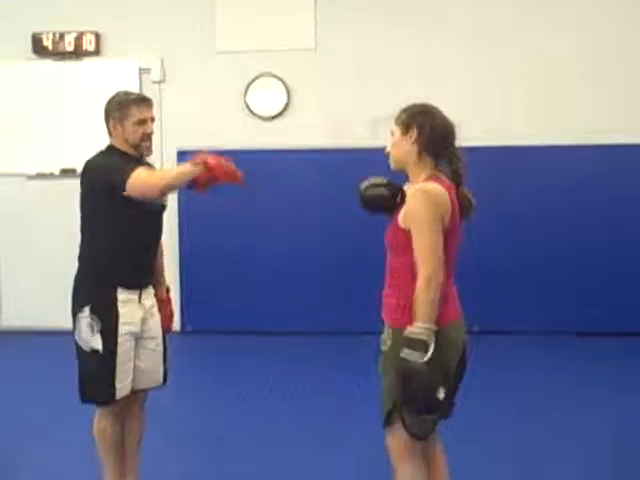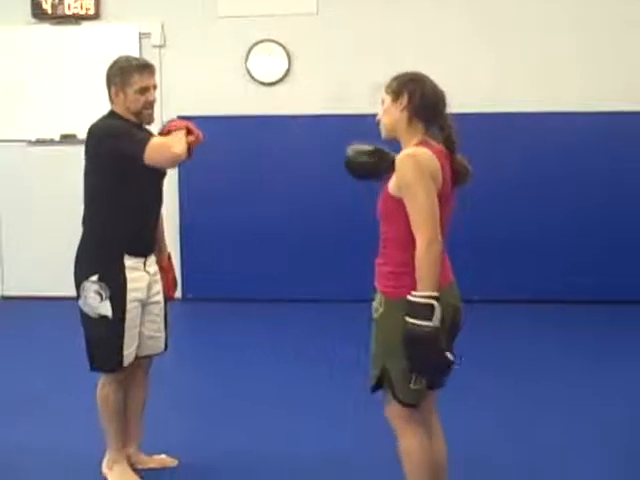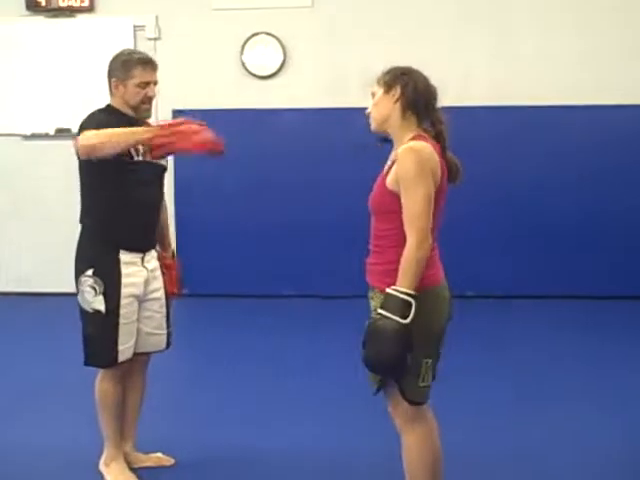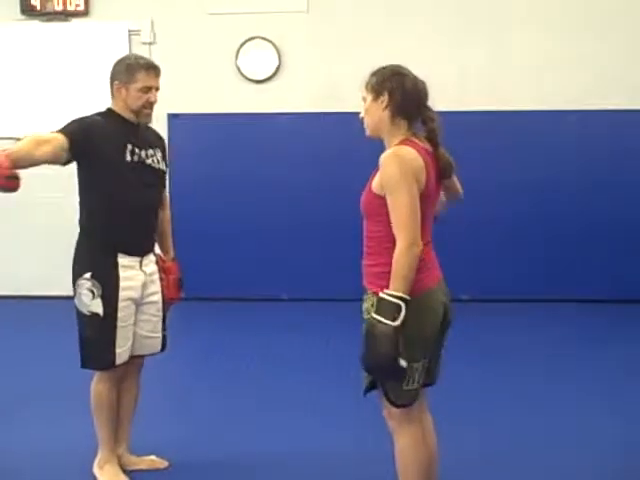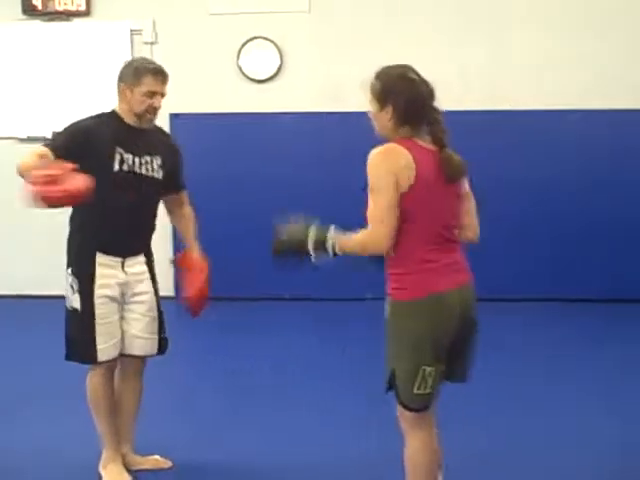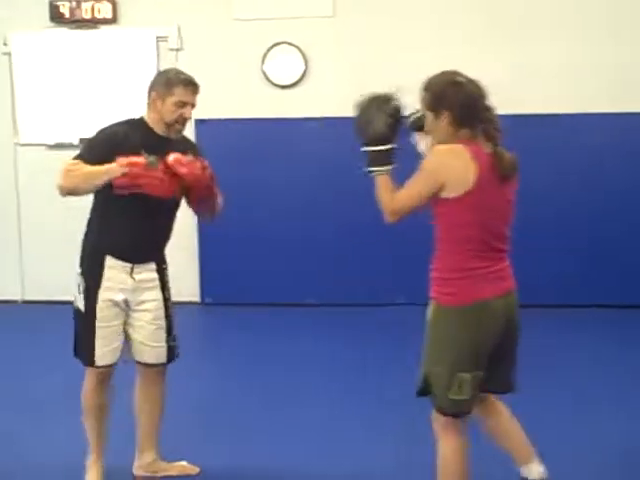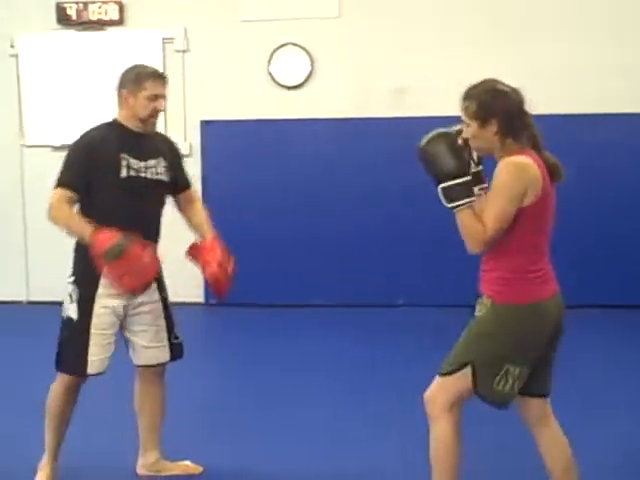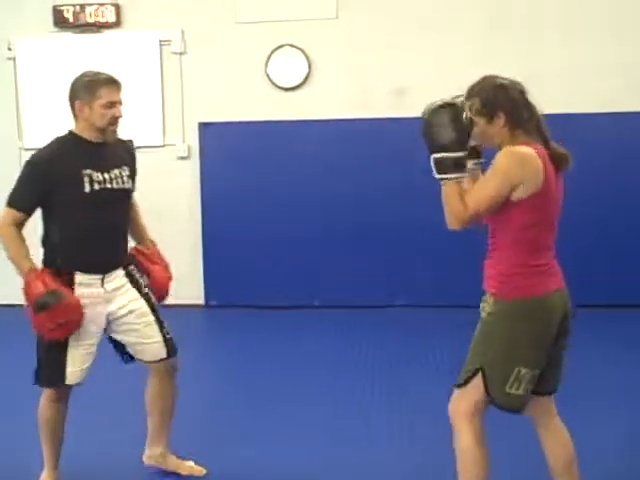
dt=0.3s
person 1, frame 1
left shoulder: (148, 170)
right shoulder: (103, 167)
right elbow: (150, 187)
left wrist: (161, 289)
right wrist: (195, 168)
left hip: (144, 298)
right hip: (106, 302)
left knee: (137, 396)
right knee: (111, 402)
person 1, frame 2
left shoulder: (145, 135)
right shoulder: (108, 133)
right elbow: (172, 154)
left wrist: (163, 255)
right wrist: (180, 133)
left hip: (145, 264)
right hip: (108, 267)
left knee: (141, 362)
right knee: (115, 368)
person 1, frame 3
left shoulder: (161, 133)
right shoulder: (101, 123)
right elbow: (86, 145)
left wrist: (167, 251)
right wrist: (149, 133)
left hip: (148, 260)
right hip: (108, 262)
left knee: (142, 357)
right knee: (114, 364)
person 1, frame 4
left shoulder: (155, 140)
right shoulder: (89, 129)
right elbow: (48, 145)
left wrist: (169, 257)
left hip: (145, 265)
right hip: (102, 266)
left knee: (134, 363)
right knee: (108, 365)
person 1, frame 5
left shoulder: (164, 145)
right shoulder: (90, 132)
left elbow: (177, 204)
right elbow: (28, 163)
left wrist: (193, 255)
right wrist: (47, 171)
left hip: (137, 263)
right hip: (93, 263)
left knee: (136, 359)
right knee: (100, 361)
person 1, frame 6
left shoulder: (187, 151)
right shoulder: (116, 137)
left elbow: (211, 207)
right elbow: (66, 181)
left wrist: (203, 186)
right wrist: (118, 170)
left hip: (151, 271)
right hip: (106, 267)
left knee: (154, 366)
right knee: (99, 368)
person 1, frame 7
left shoulder: (165, 148)
right shoulder: (93, 145)
left elbow: (188, 200)
right elbow: (58, 208)
left wrist: (211, 244)
right wrist: (101, 241)
left hip: (146, 273)
right hip: (101, 276)
left knee: (153, 367)
right knee: (73, 374)
person 1, frame 8
left shoulder: (123, 153)
right shoulder: (49, 161)
left wrist: (149, 250)
right wrist: (34, 281)
left hip: (121, 279)
right hip: (70, 287)
left knee: (164, 362)
right knee: (57, 387)
person 2, frame 1
left shoulder: (424, 194)
right shoulder: (438, 188)
left elbow: (430, 276)
left wrist: (418, 348)
right wrist: (399, 202)
left hip: (417, 331)
right hip: (439, 327)
left knee: (403, 447)
right knee: (422, 440)
person 2, frame 2
left shoulder: (413, 160)
right shoulder: (432, 154)
left elbow: (429, 241)
left wrist: (423, 316)
right wrist: (388, 166)
left hip: (408, 301)
right hip: (426, 296)
left knee: (403, 415)
right knee: (422, 411)
person 2, frame 3
left shoulder: (412, 155)
right shoulder: (415, 149)
left elbow: (419, 241)
left wrist: (395, 313)
left hip: (404, 297)
right hip: (407, 296)
left knee: (406, 411)
right knee: (413, 407)
person 2, frame 4
left shoulder: (397, 159)
right shoulder: (421, 152)
left elbow: (409, 244)
right elbow: (452, 192)
left wrist: (389, 315)
left hip: (401, 299)
right hip: (423, 293)
left knee: (400, 414)
right knee: (412, 408)
person 2, frame 5
left shoulder: (386, 158)
right shoulder: (449, 159)
left elbow: (379, 241)
right elbow: (470, 231)
left wrist: (316, 240)
left hip: (418, 301)
right hip: (459, 292)
left knee: (414, 416)
right knee: (419, 404)
person 2, frame 6
left shoulder: (446, 158)
right shoulder: (500, 159)
left elbow: (393, 210)
left wrist: (378, 149)
left hip: (461, 307)
right hip: (501, 299)
left knee: (446, 422)
right knee: (484, 399)
person 2, frame 7
left shoulder: (515, 169)
right shoulder: (530, 163)
left elbow: (478, 240)
right elbow: (492, 220)
left wrist: (453, 183)
right wrist: (467, 178)
left hip: (513, 307)
right hip: (540, 303)
left knee: (440, 401)
right knee: (537, 414)
person 2, frame 8
left shoulder: (516, 158)
right shoulder: (541, 157)
left elbow: (458, 218)
right elbow: (488, 203)
left wrist: (447, 155)
right wrist: (466, 157)
left hip: (517, 304)
right hip: (547, 298)
left knee: (464, 412)
right knee: (542, 412)
